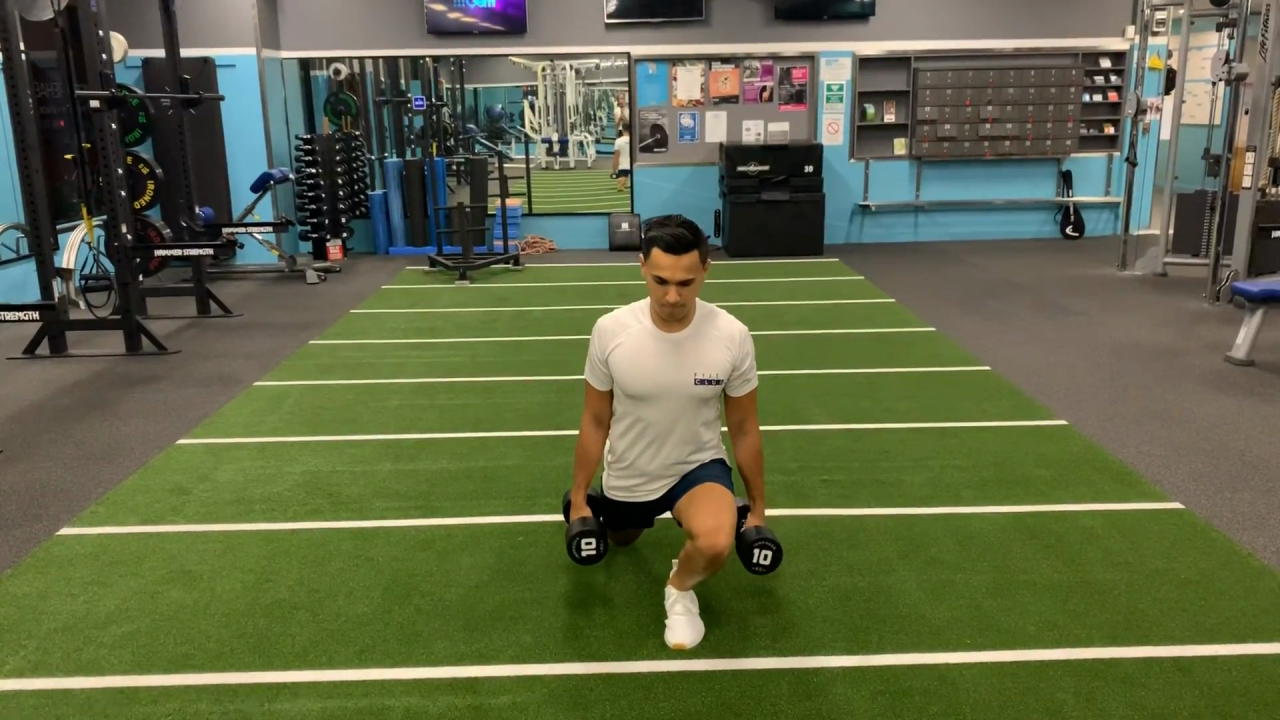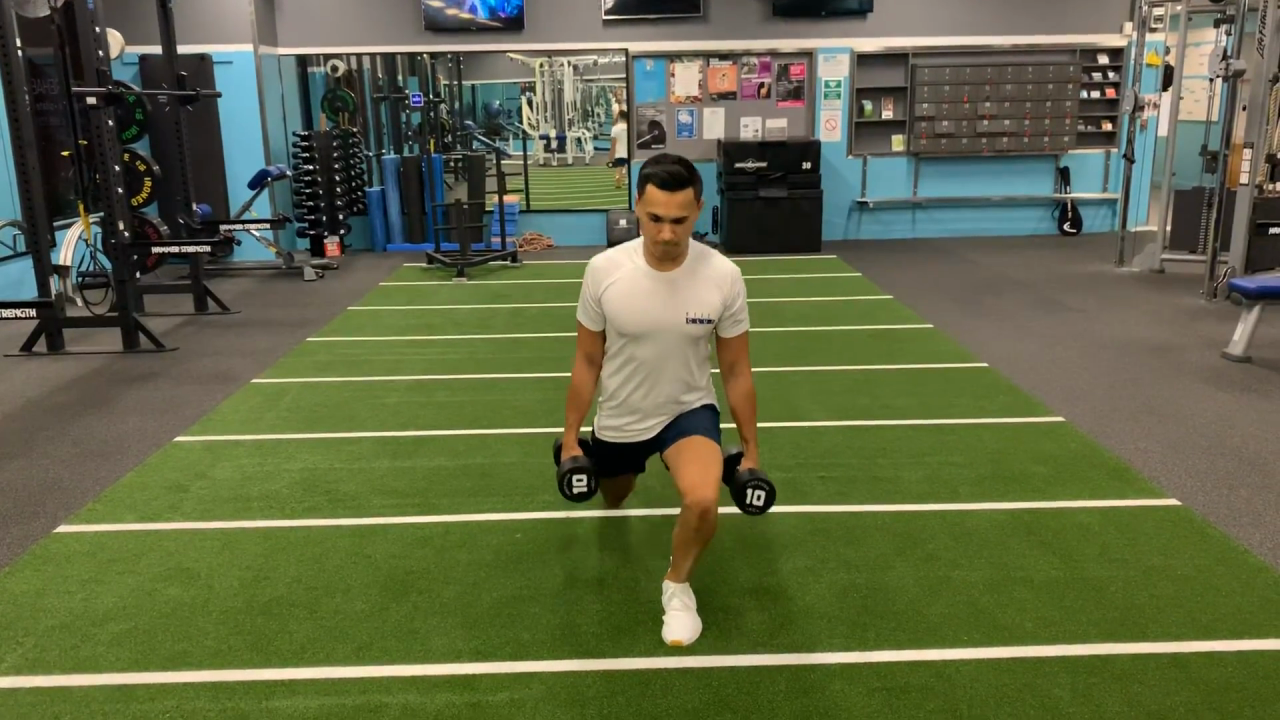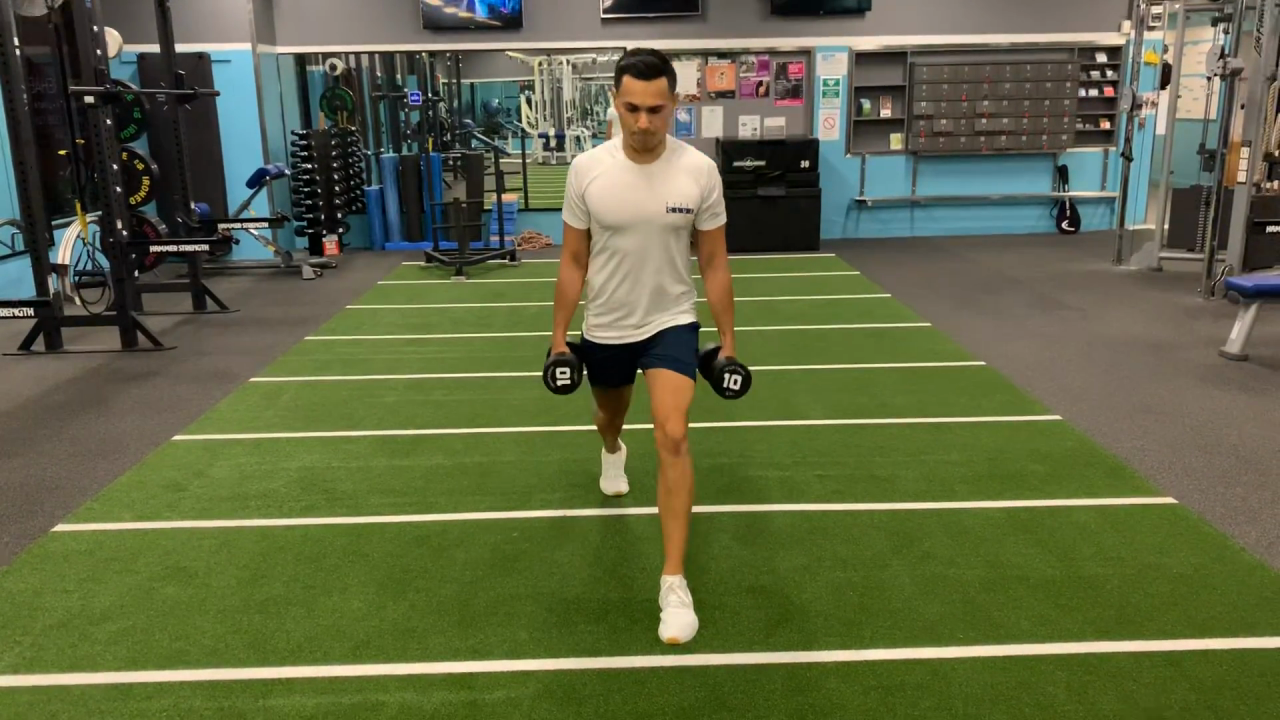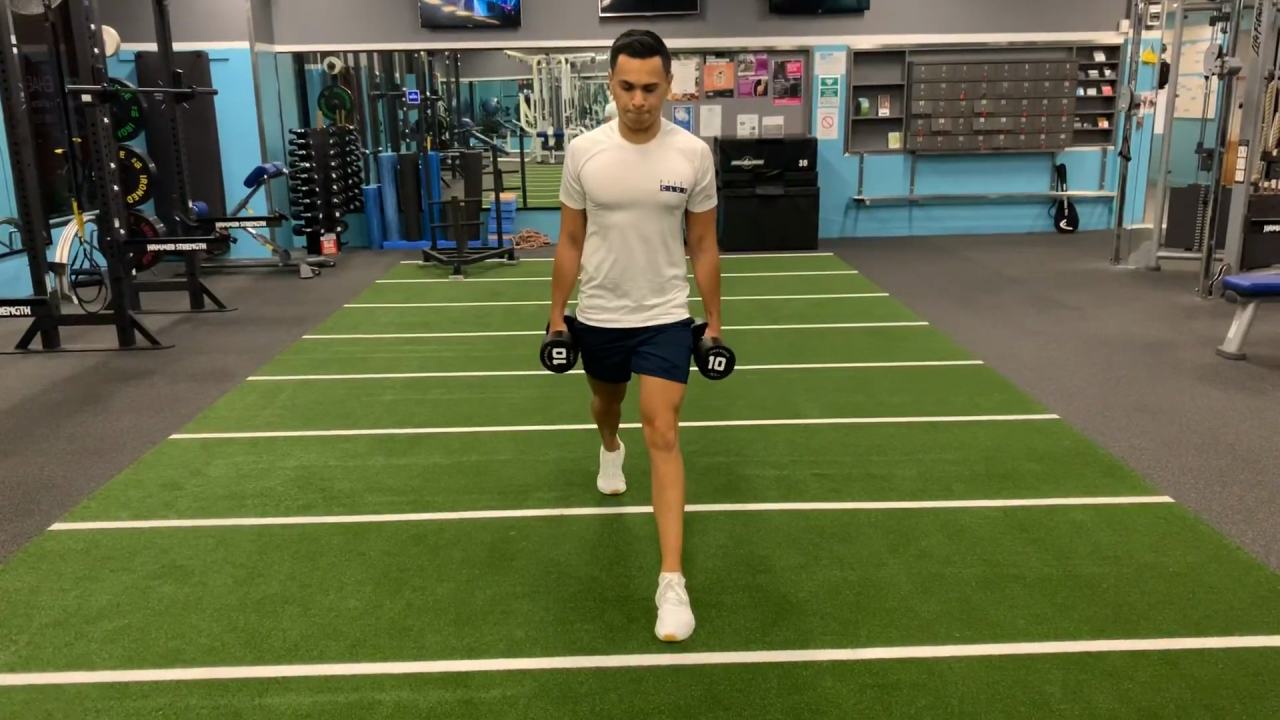
dt=0.5s
person 1, frame 1
left shoulder: (732, 336)
right shoulder: (610, 331)
left elbow: (744, 429)
right elbow: (595, 421)
left wrist: (757, 506)
right wrist: (578, 497)
left hip: (699, 465)
right hip: (628, 476)
left knee: (716, 543)
right knee: (621, 541)
left ankle: (681, 588)
person 1, frame 2
left shoulder: (723, 276)
right shoulder: (604, 271)
left elbow: (737, 371)
right elbow: (587, 362)
left wrist: (751, 450)
right wrist: (569, 437)
left hip: (689, 409)
right hip: (619, 419)
left knee: (703, 500)
right knee: (612, 500)
left ankle: (677, 584)
right ankle: (627, 469)
person 1, frame 3
left shoulder: (699, 170)
right shoulder: (587, 169)
left elbow: (715, 264)
right elbow: (574, 262)
left wrist: (728, 340)
right wrist: (558, 336)
left hip: (672, 323)
right hip: (605, 329)
left knee: (671, 438)
right knee: (609, 413)
left ankle: (673, 580)
right ankle: (612, 449)
person 1, frame 4
left shoulder: (693, 153)
right shoulder: (584, 151)
left elbow: (704, 246)
right elbow: (570, 242)
left wrist: (714, 320)
right wrist: (556, 313)
left hip: (666, 317)
right hip: (600, 316)
left knee: (662, 436)
right knee: (606, 402)
left ankle: (672, 580)
right ankle: (610, 450)
